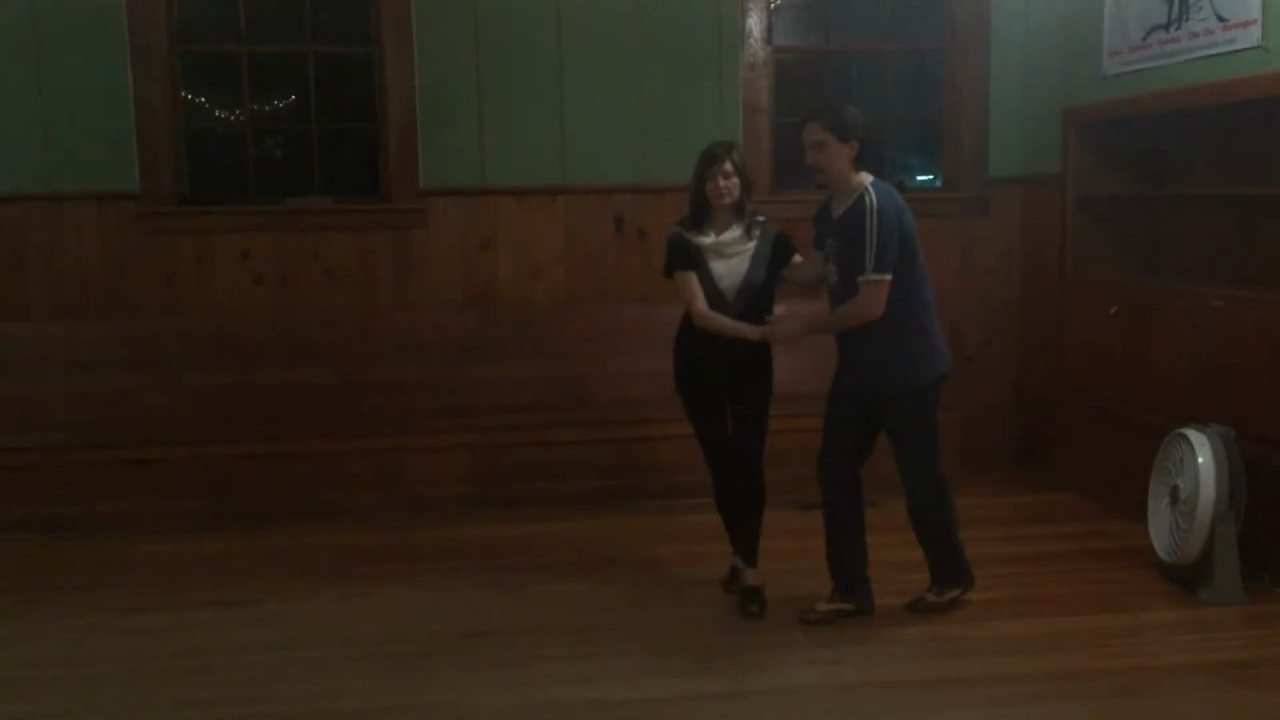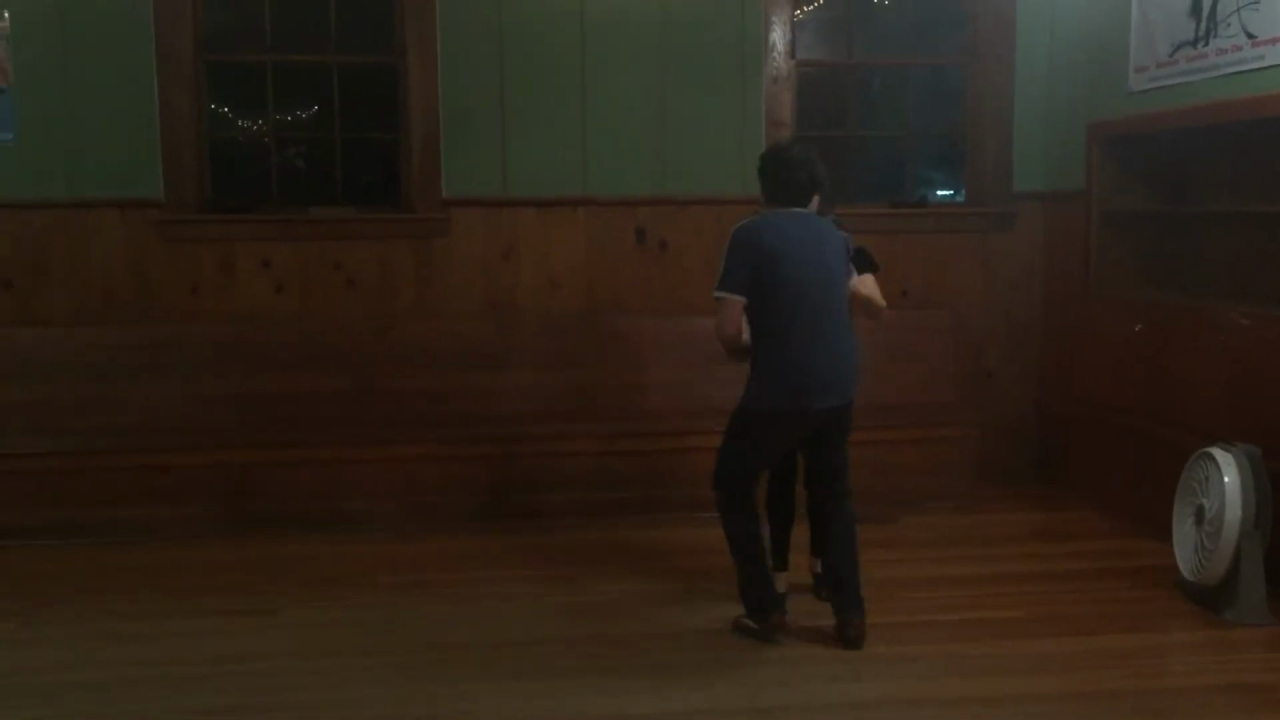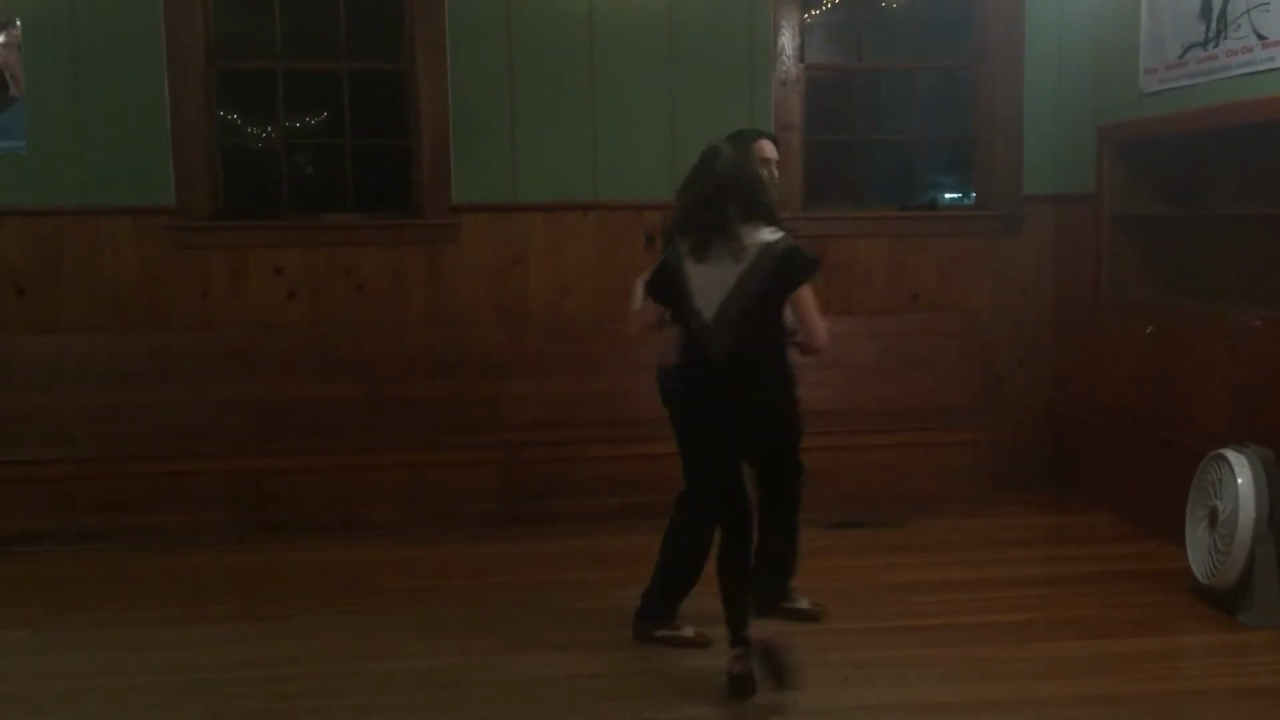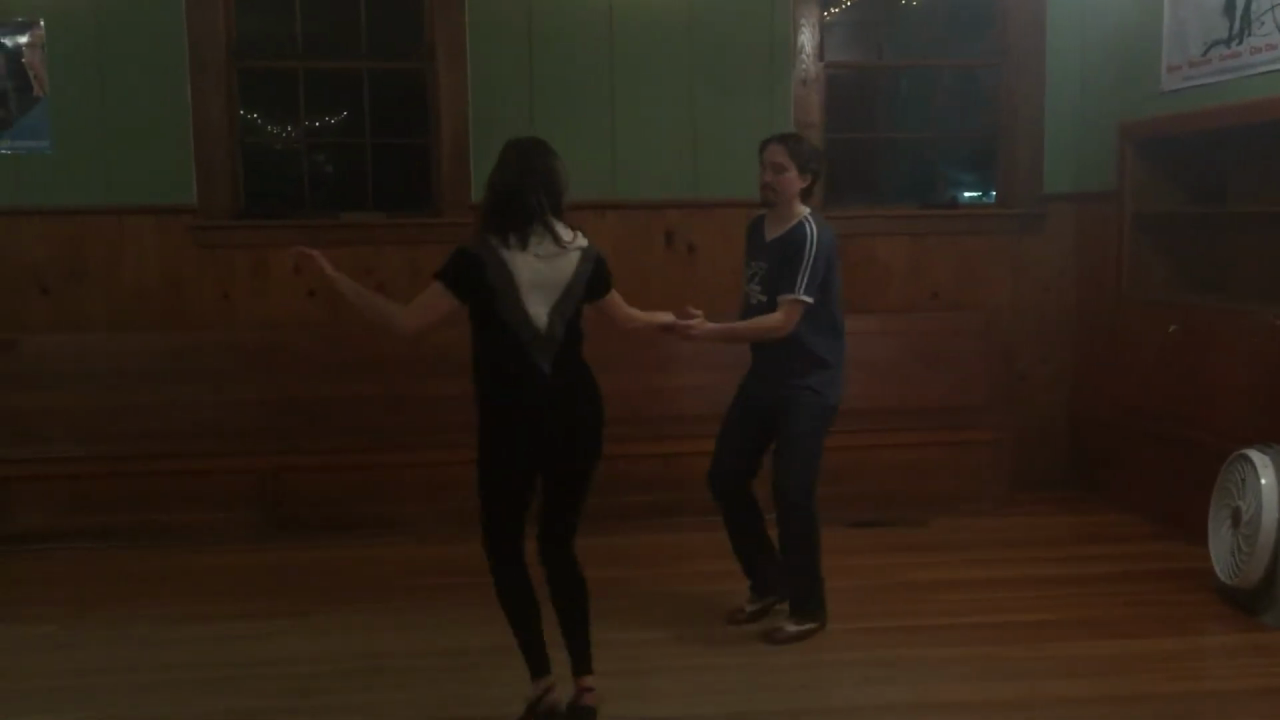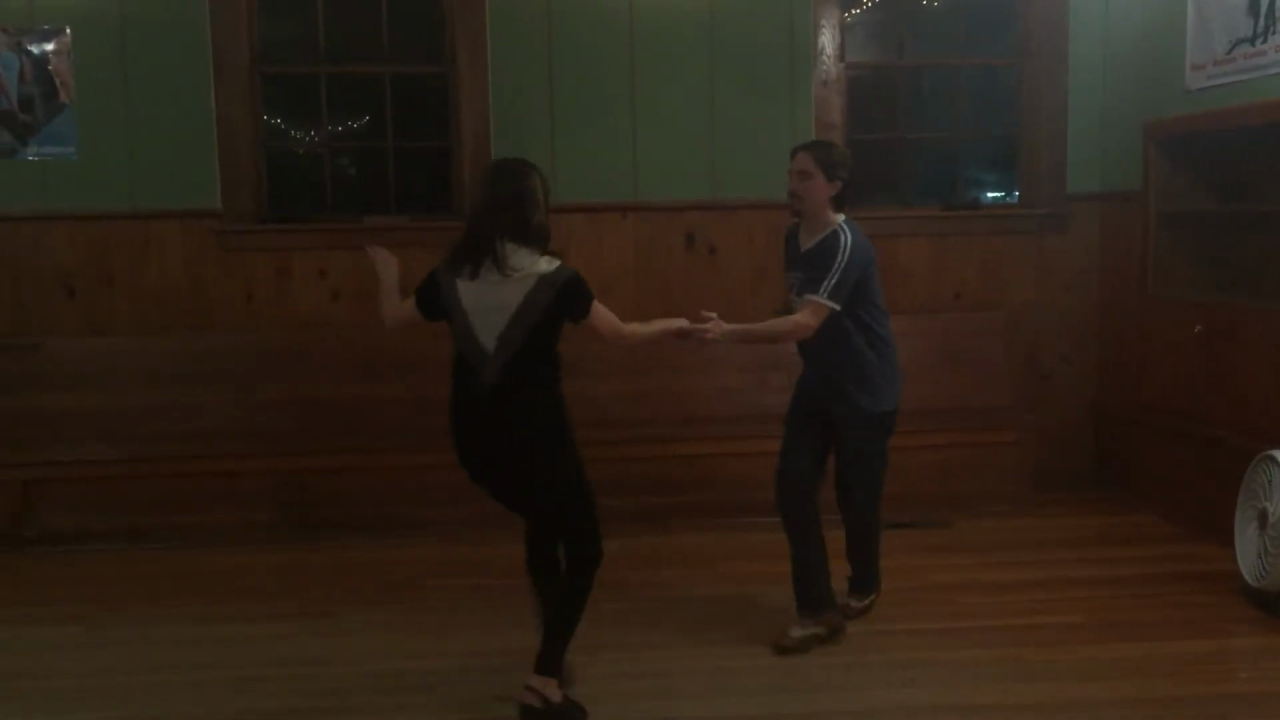
dt=1s
person 1, frame 1
left shoulder: (767, 237)
right shoulder: (684, 242)
right elbow: (699, 313)
right wrist: (753, 331)
left hip: (751, 364)
right hip: (700, 364)
left knee: (748, 463)
right knee: (719, 461)
left ankle: (749, 571)
right ankle: (737, 557)
person 1, frame 2
left shoulder: (847, 251)
left elbow: (876, 306)
left wrist: (850, 289)
right wrist: (751, 339)
right knee: (781, 470)
left ankle: (819, 560)
right ankle: (780, 575)
person 1, frame 3
left shoulder: (680, 254)
right shoulder: (780, 252)
left elbow: (642, 326)
right elbow: (816, 340)
left wrist: (666, 306)
right wrist: (804, 339)
left hip: (702, 406)
right hip: (766, 404)
left knee: (730, 523)
right knee: (780, 513)
left ankle: (741, 652)
person 1, frame 4
left shoulder: (480, 257)
right shoulder: (580, 253)
left elbow: (408, 321)
right elbow: (627, 318)
left wrist: (336, 277)
right wrist: (667, 320)
left hip: (513, 423)
right hip: (578, 417)
left knee: (504, 550)
right knee: (558, 545)
person 1, frame 5
left shoulder: (453, 274)
right shoulder: (553, 278)
left elbow: (394, 316)
right elbow: (622, 332)
left wrist: (387, 273)
right wrist: (673, 324)
left hip: (475, 437)
right hip: (535, 435)
left knee: (544, 528)
right knee: (585, 547)
left ankle: (550, 651)
person 2, frame 1
left shoulder: (877, 207)
right shoulder: (829, 210)
left elbow: (870, 304)
left wrist: (804, 326)
left hip: (908, 367)
right hip: (859, 367)
left knee: (920, 476)
right knee: (835, 468)
left ankle: (953, 576)
right ankle: (851, 590)
person 2, frame 2
left shoulder: (750, 236)
right shoulder: (831, 235)
left elbow: (730, 326)
left wrist: (746, 354)
left hip: (776, 390)
right hip: (836, 389)
left knee: (733, 485)
right knee: (832, 496)
left ankle: (764, 608)
right ankle: (850, 615)
person 2, frame 3
left shoulder: (763, 233)
left elbow: (779, 302)
right elbow: (650, 287)
right wrist: (665, 336)
left knee: (783, 472)
left ankle: (773, 587)
right ankle: (656, 614)
person 2, frame 4
left shoulder: (812, 237)
right shoulder: (756, 229)
left elbow: (784, 321)
left wrist: (713, 331)
left hip: (810, 385)
right hip: (764, 378)
left knee: (792, 492)
right knee: (724, 476)
left ankle: (808, 609)
right ankle: (770, 582)
person 2, frame 5
left shoulder: (846, 245)
right shoulder: (795, 237)
left elbow: (805, 323)
left wrist: (731, 332)
right wrist: (742, 327)
left hip: (867, 390)
right hip: (817, 386)
left knee: (857, 495)
right knee: (793, 486)
left ankle: (863, 586)
right ankle: (818, 609)
